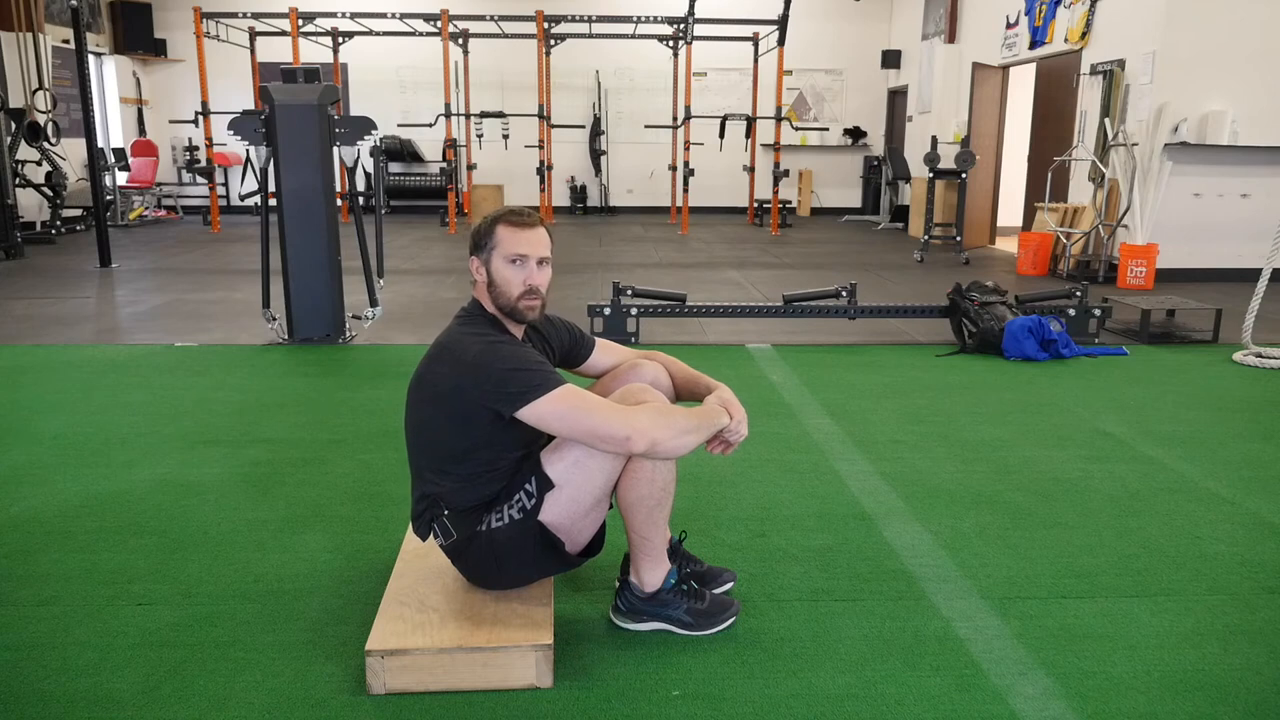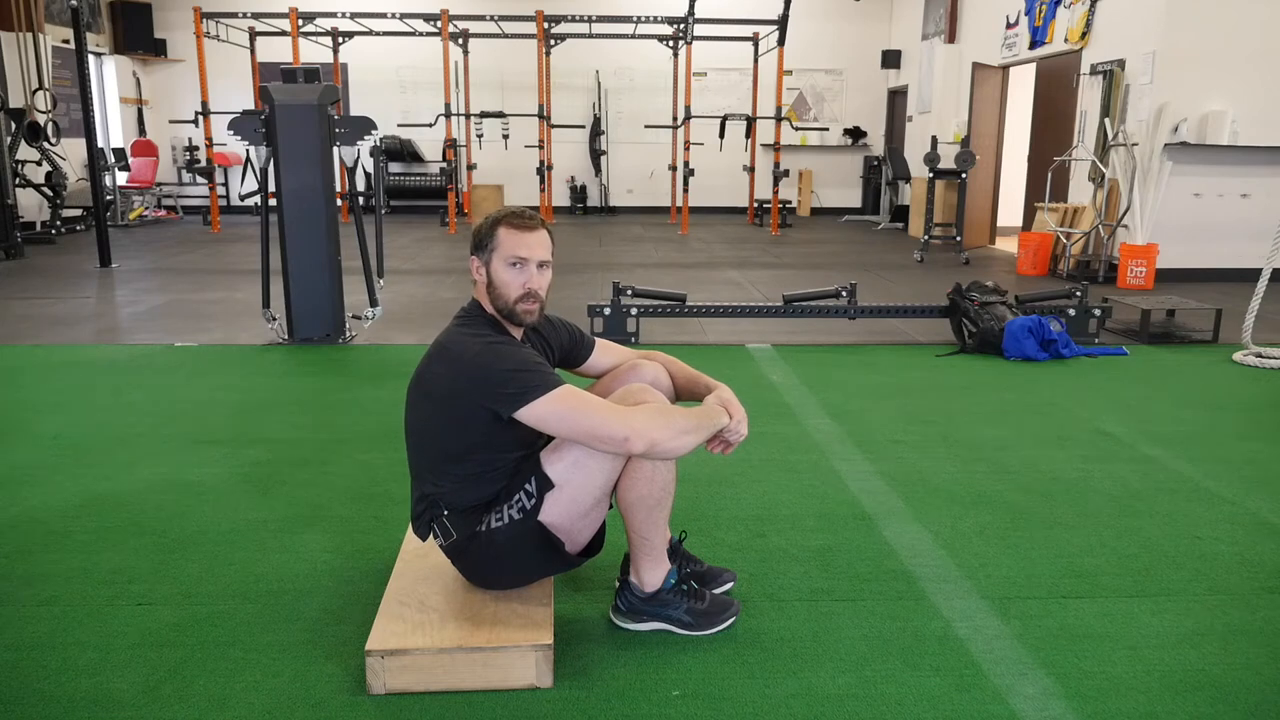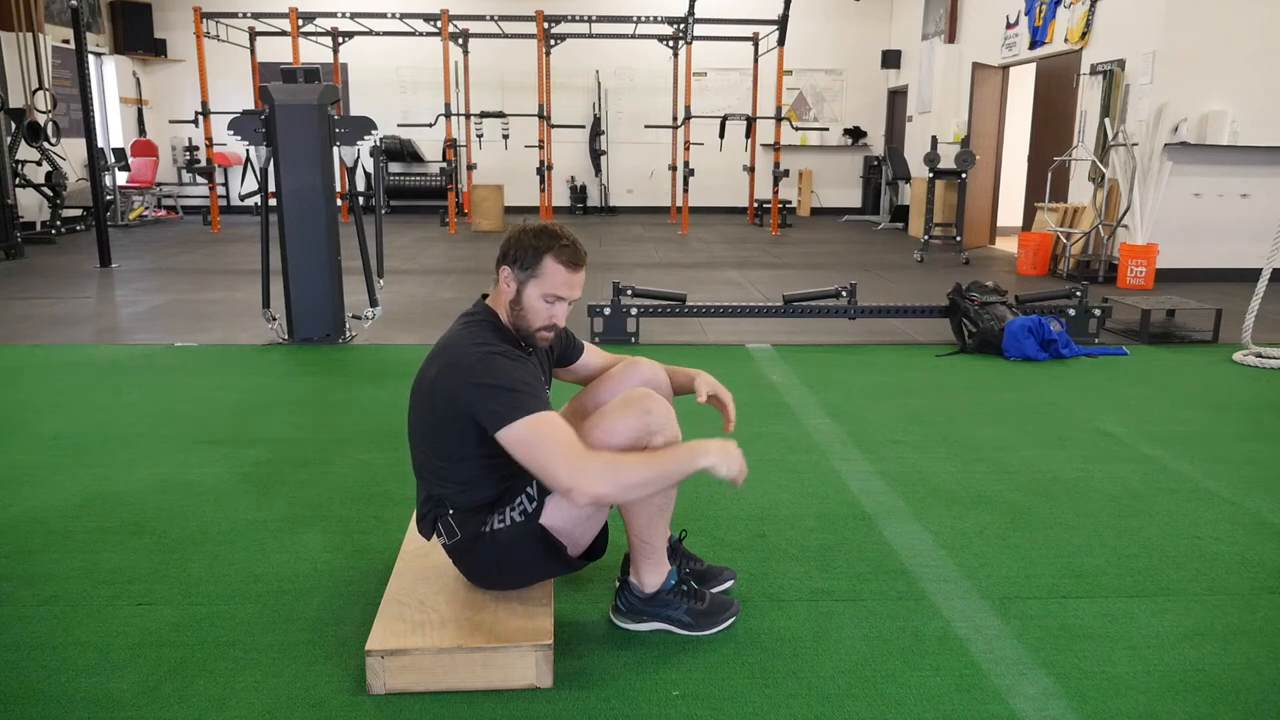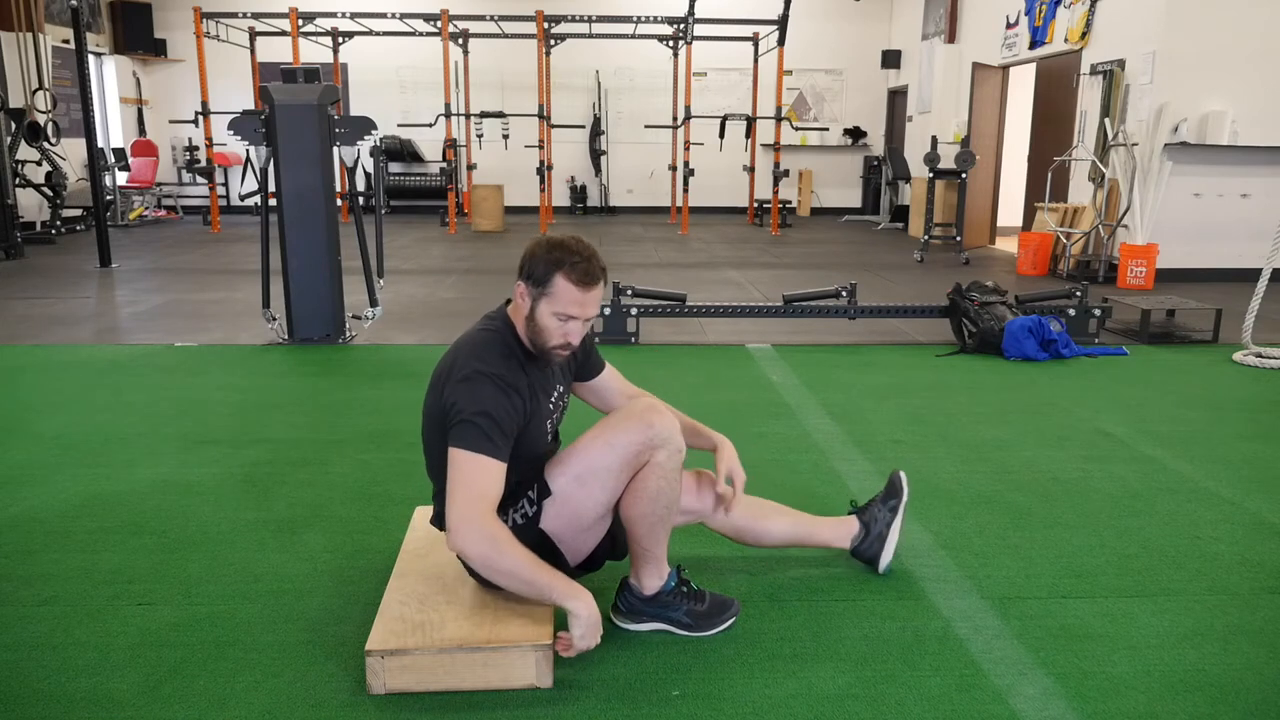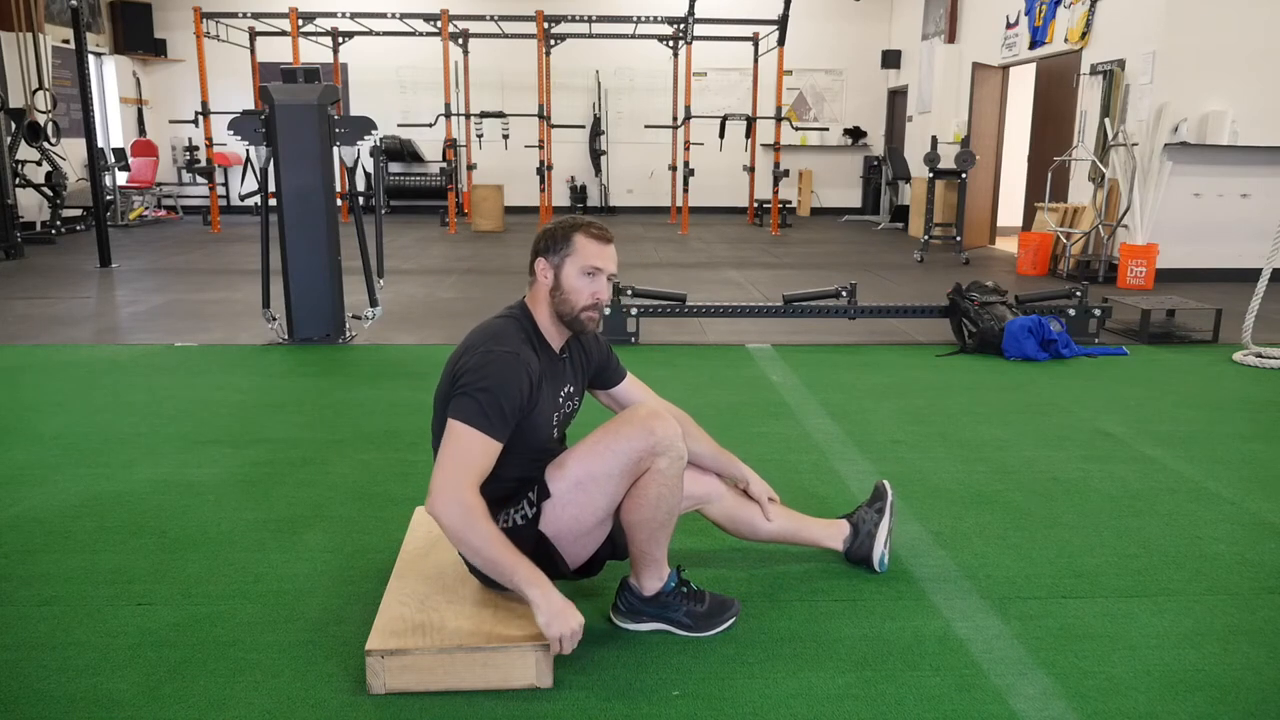
dt=1s
person 1, frame 1
left shoulder: (534, 326)
right shoulder: (481, 356)
left elbow: (643, 359)
right elbow: (633, 433)
left wrist: (715, 389)
right wrist: (716, 415)
left hip: (515, 486)
right hip: (485, 538)
left knee: (647, 375)
right knee: (642, 423)
left ankle: (660, 552)
right ankle: (649, 591)
person 1, frame 2
left shoulder: (534, 326)
right shoulder: (481, 357)
left elbow: (642, 359)
right elbow: (630, 435)
left wrist: (714, 389)
right wrist: (717, 415)
left hip: (515, 487)
right hip: (486, 538)
left knee: (646, 376)
right knee: (642, 416)
left ankle: (658, 551)
right ankle: (649, 590)
person 1, frame 3
left shoulder: (533, 325)
right shoulder: (483, 362)
left elbow: (615, 365)
right elbow: (582, 483)
left wrist: (692, 377)
right wrist: (702, 453)
left hip: (517, 486)
right hip: (490, 538)
left knee: (643, 377)
right knee: (648, 416)
left ankle: (658, 551)
right ankle: (650, 591)
person 1, frame 4
left shoulder: (558, 334)
right shoulder: (485, 377)
left elbow: (627, 398)
right elbow: (468, 533)
left wrist: (715, 441)
right wrist: (576, 600)
left hip: (541, 500)
right hip: (512, 541)
left knee: (705, 495)
right knee: (654, 428)
left ankle: (855, 533)
right ankle: (649, 593)
person 1, frame 5
left shoulder: (579, 340)
right shoulder: (501, 361)
left elbow: (662, 408)
right elbow: (447, 500)
left wrist: (741, 472)
right wrist: (541, 593)
left hip: (542, 507)
right hip: (510, 538)
left knee: (704, 484)
right knee: (653, 431)
left ankle: (847, 538)
right ankle: (650, 594)
